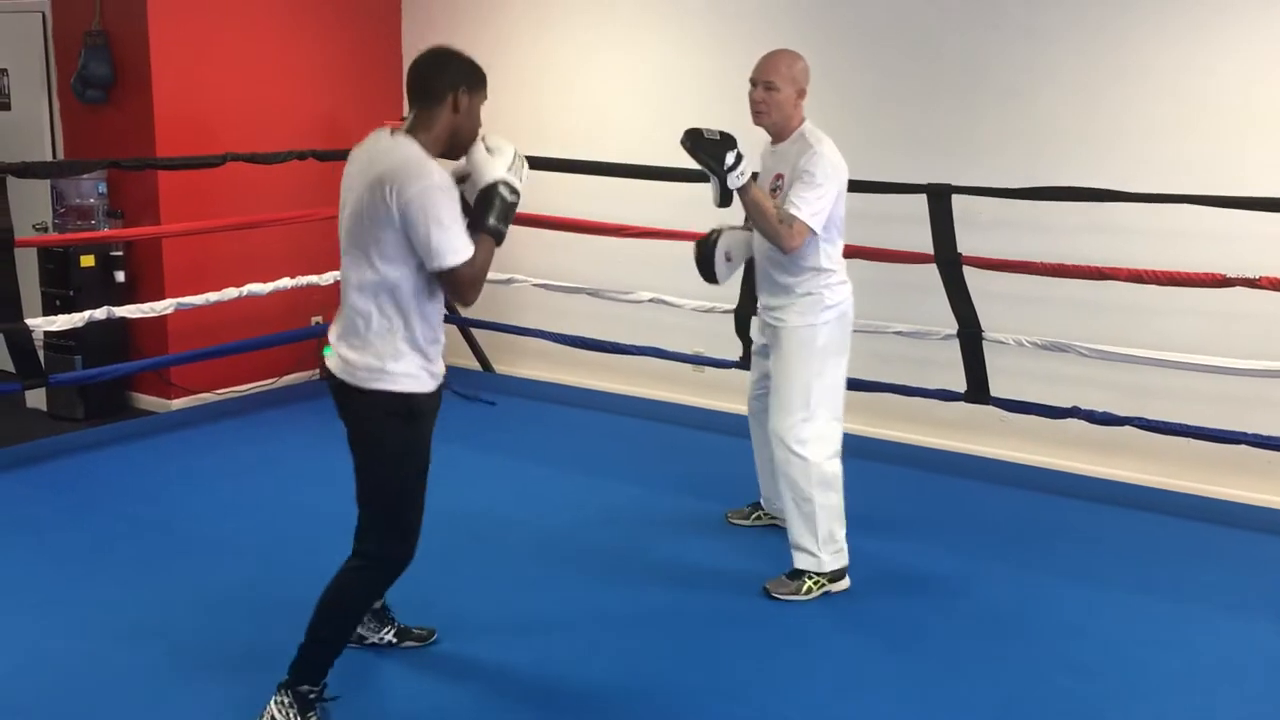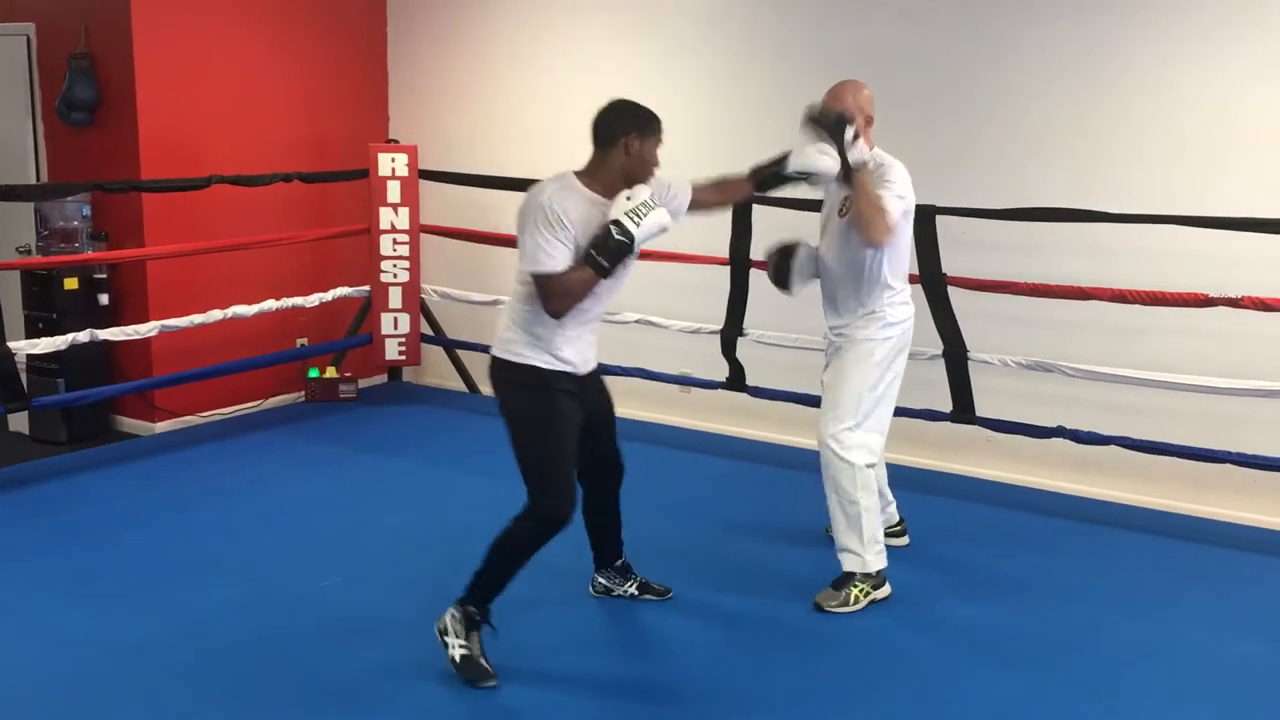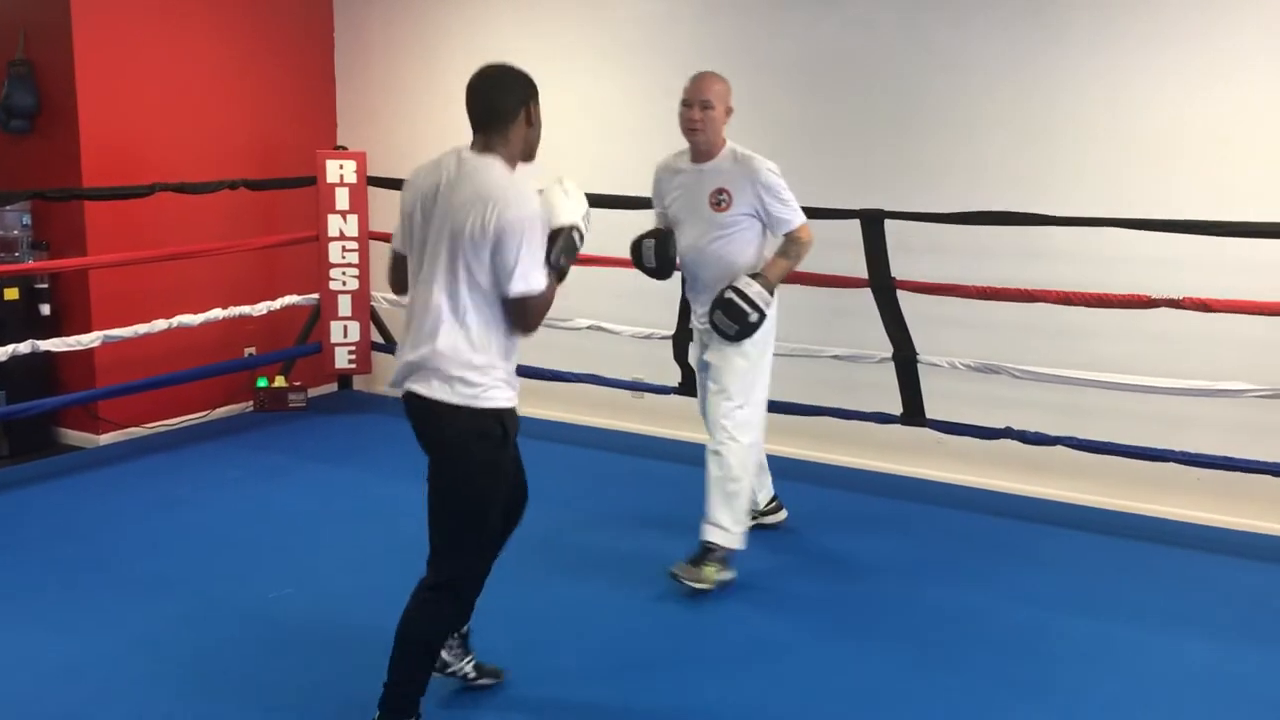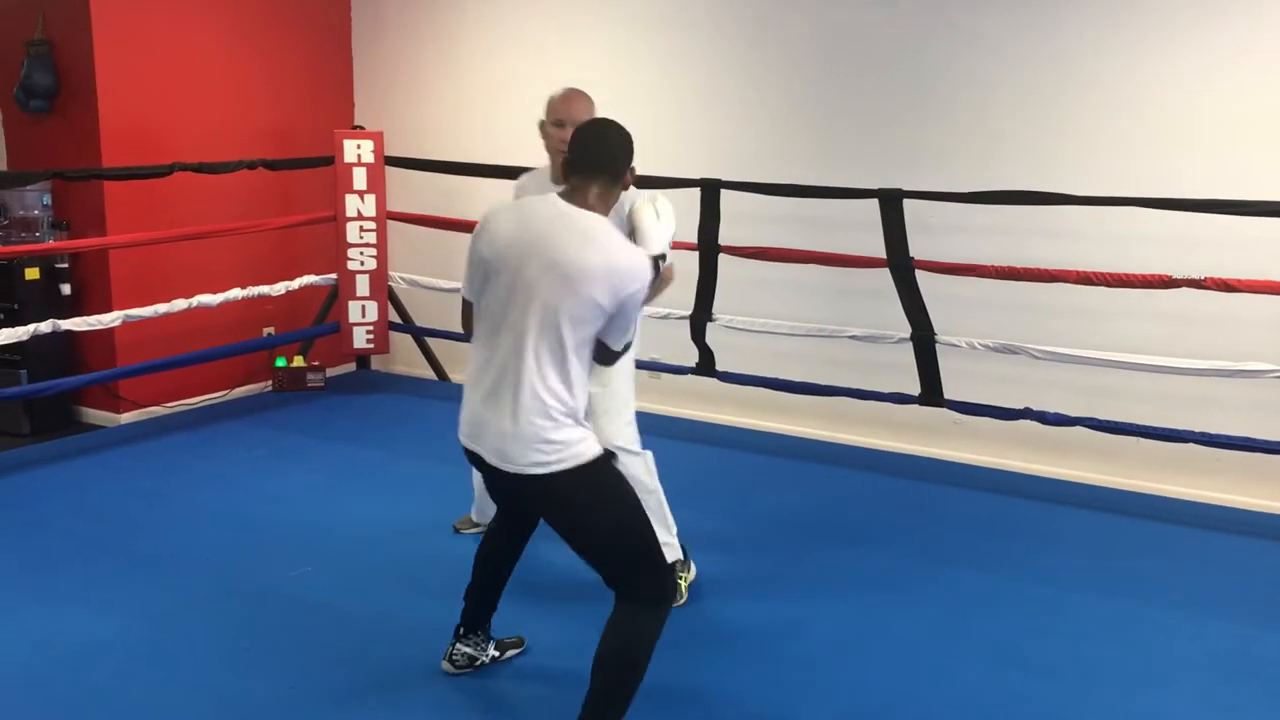
dt=1s
person 1, frame 1
left shoulder: (374, 150)
right shoulder: (423, 178)
right elbow: (464, 286)
left wrist: (462, 193)
right wrist: (496, 202)
left hip: (379, 367)
right hip: (389, 382)
left knee: (394, 511)
right knee: (384, 546)
left ankle: (366, 616)
person 1, frame 2
left shoulder: (636, 194)
right shoulder: (551, 203)
left elbow: (720, 193)
right elbow: (558, 299)
left wrist: (789, 165)
right wrist: (617, 240)
left hip: (578, 367)
right hip: (530, 368)
left knee: (606, 473)
right knee: (551, 506)
left ankle: (611, 572)
right ankle: (464, 618)
person 1, frame 3
left shoulder: (426, 179)
right shoulder: (514, 199)
right elbow: (527, 317)
right wrist: (562, 247)
left hip: (429, 386)
right hip: (468, 401)
left knee: (506, 507)
right knee: (454, 568)
left ankle: (451, 645)
person 1, frame 4
left shoulder: (496, 223)
right shoulder: (623, 260)
right elbow: (607, 354)
left hip: (481, 434)
right hip: (555, 453)
left knee: (513, 517)
right knee: (648, 588)
left ankle: (470, 640)
person 2, frame 1
left shoulder: (817, 155)
right shoulder: (770, 148)
left elbow: (791, 237)
left wrist: (736, 178)
right wrist: (736, 243)
left hip: (815, 309)
right hip: (779, 306)
left knee: (799, 430)
right knee: (764, 406)
left ankle: (825, 563)
right ankle: (778, 503)
person 2, frame 2
left shoulder: (887, 172)
right shoulder: (837, 178)
left elbow: (876, 234)
left wrist: (852, 159)
right wrist: (807, 260)
left hip: (877, 326)
right hip: (846, 326)
left knee: (842, 438)
right knee: (857, 432)
left ankle: (866, 570)
right ankle: (885, 519)
person 2, frame 3
left shoulder: (753, 171)
right shoulder: (668, 171)
left elbow: (800, 238)
left wrist: (762, 286)
right wrist: (655, 246)
left hip: (742, 318)
right hip: (703, 316)
left knee: (733, 423)
right knee: (721, 418)
left ankle: (719, 547)
right ankle: (761, 501)
person 2, frame 4
left shoulder: (619, 196)
right shoulder: (527, 188)
left elbow: (660, 272)
left knee: (616, 442)
left ankle: (672, 561)
right ankle: (490, 512)
